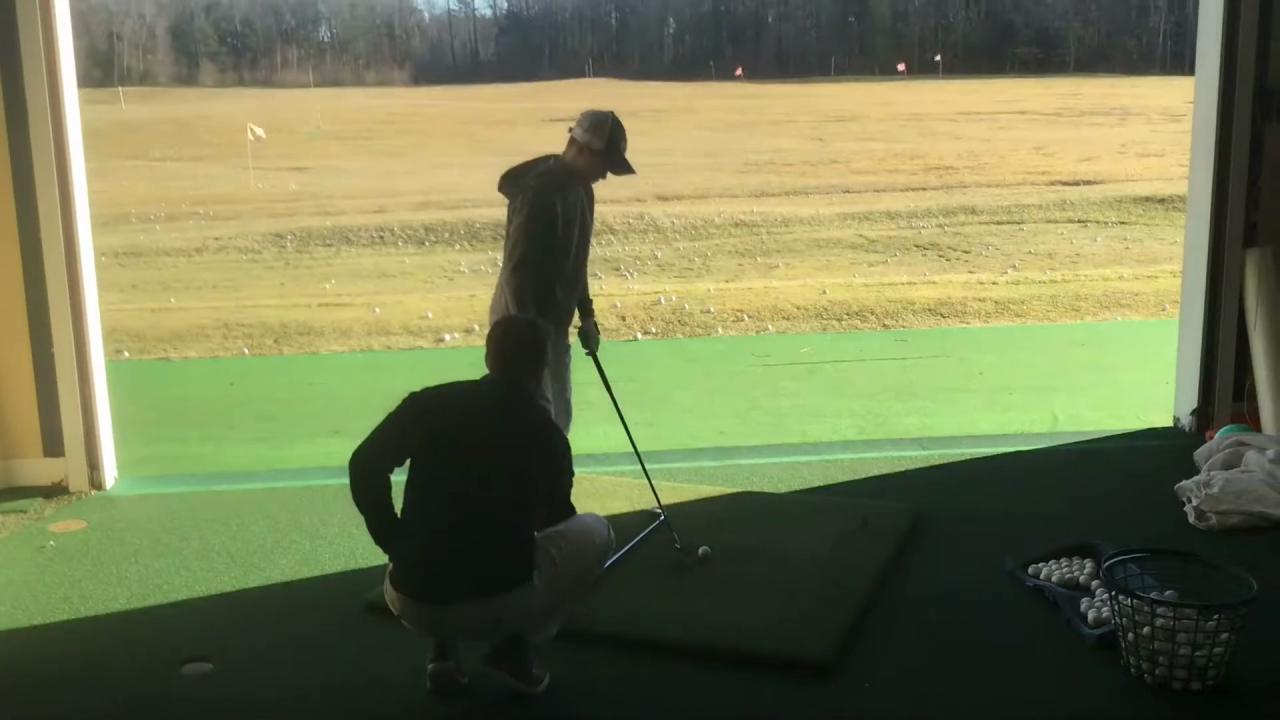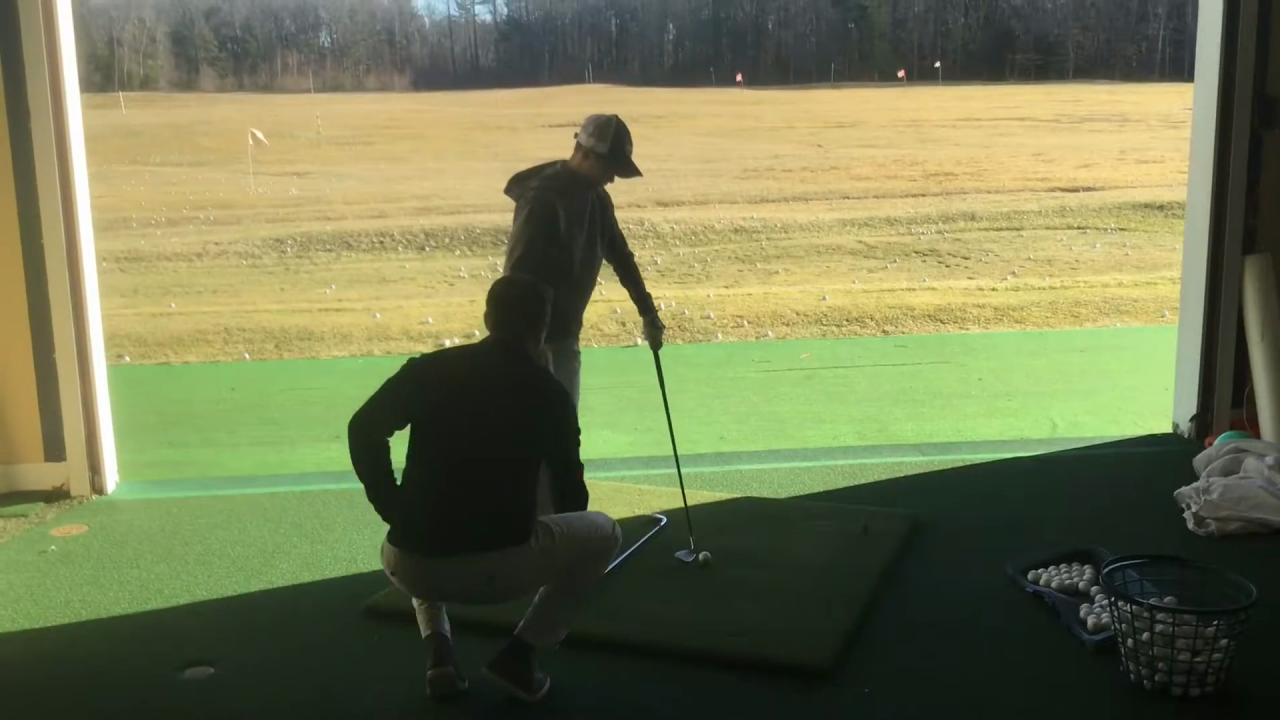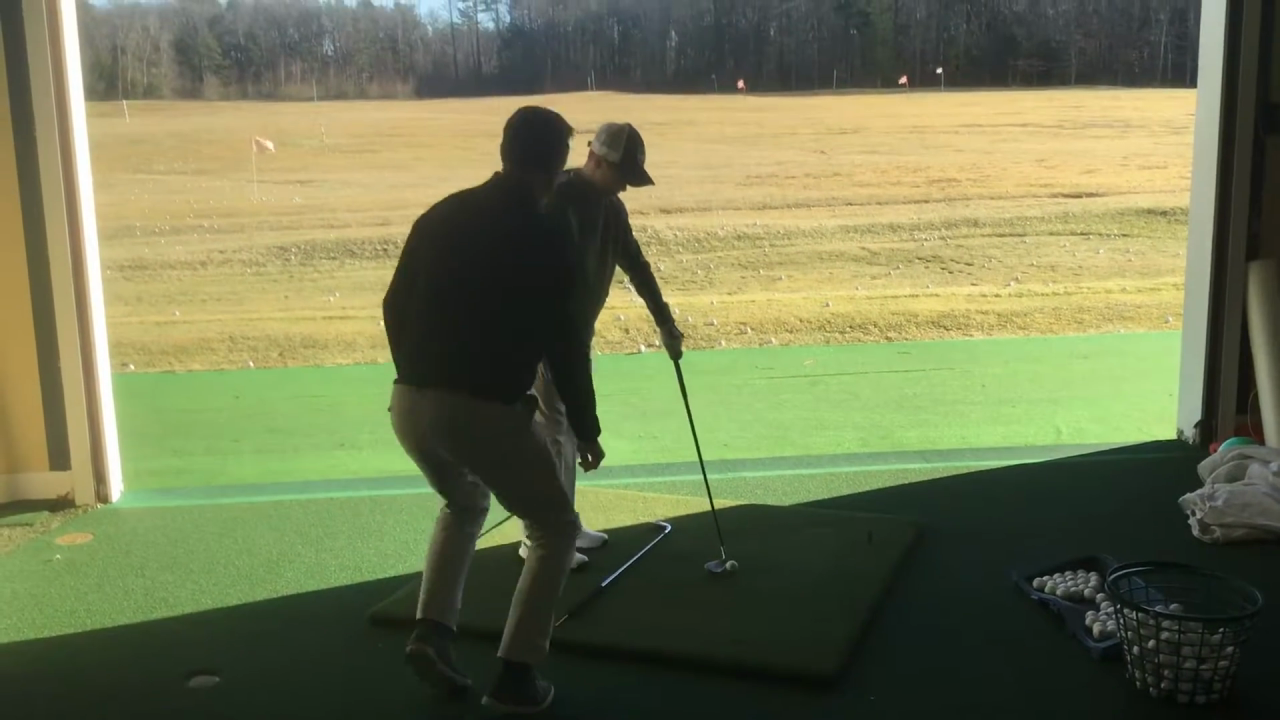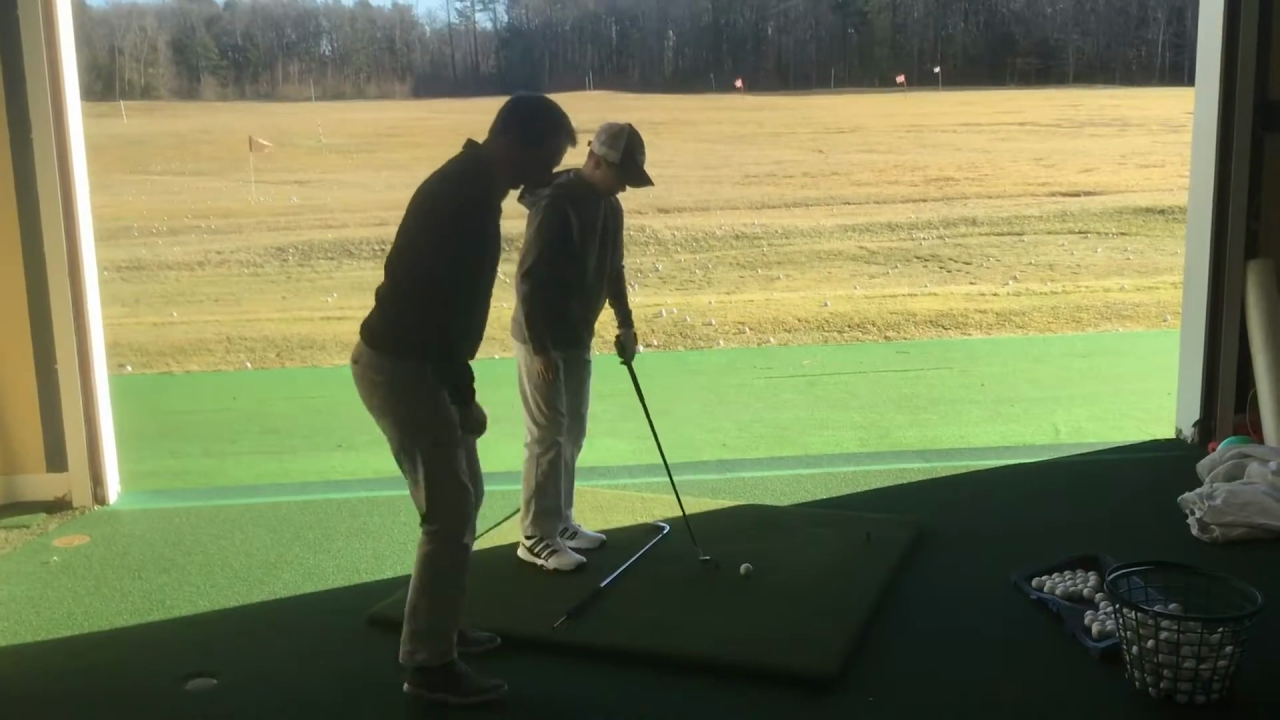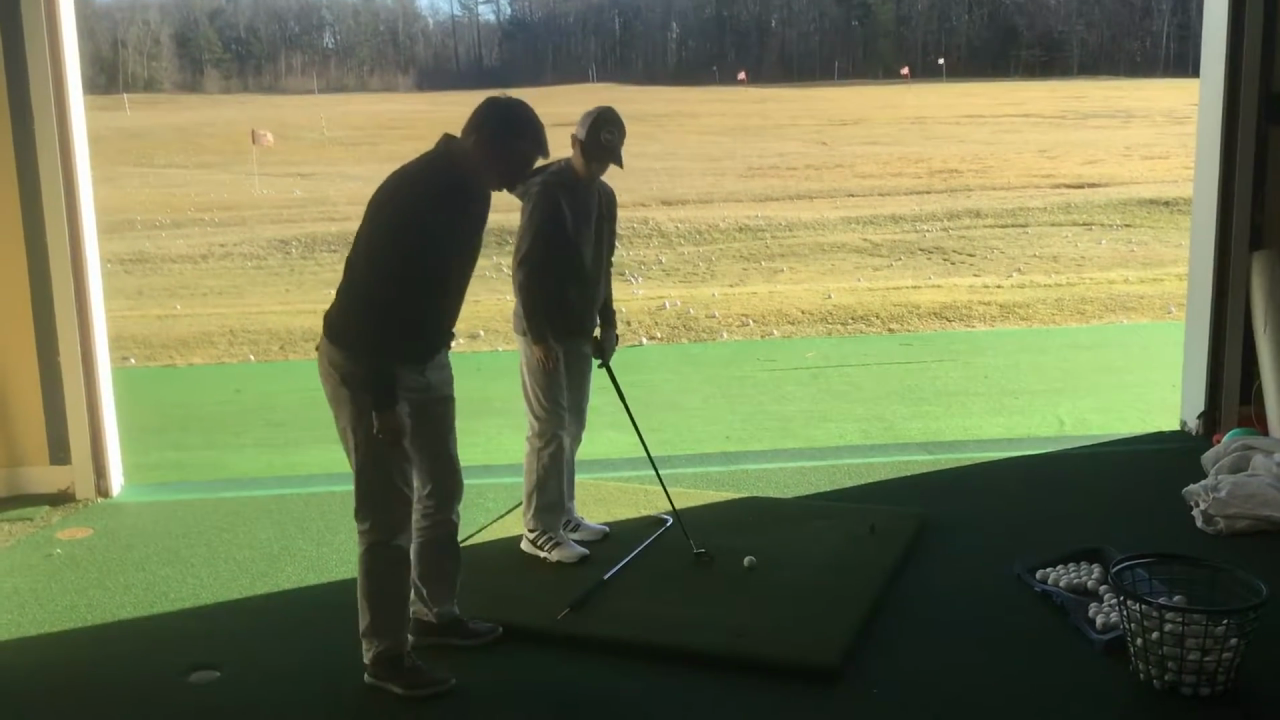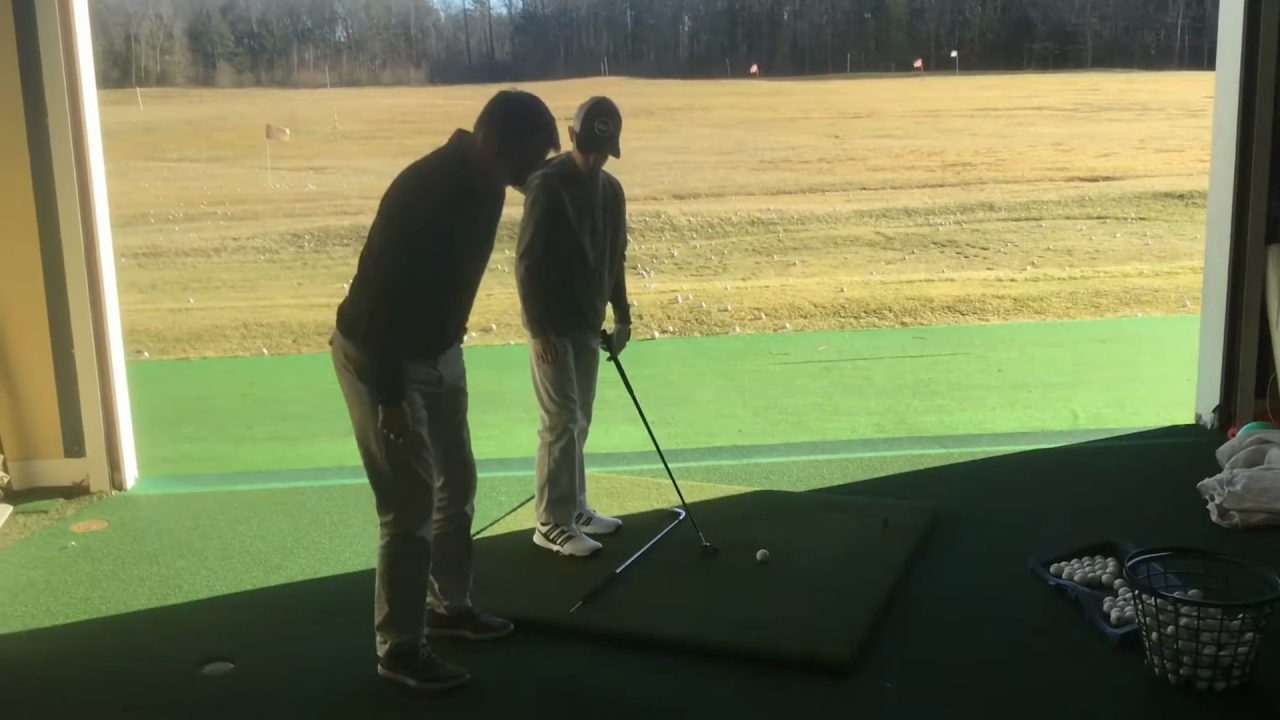
dt=0.5s
person 1, frame 1
left shoulder: (428, 404)
right shoulder: (546, 433)
left elbow: (365, 467)
right elbow: (557, 518)
left wrist: (397, 548)
left hip: (412, 604)
right hip: (504, 603)
right knee: (597, 531)
left ankle: (443, 647)
right ankle: (515, 645)
person 1, frame 2
left shoulder: (428, 369)
right shoulder: (548, 394)
left elbow: (363, 432)
right elbow: (568, 483)
left wrist: (396, 515)
left hip: (411, 566)
right hip: (499, 565)
right knee: (603, 533)
left ankle: (438, 651)
right ankle: (519, 655)
person 1, frame 3
left shoulder: (440, 215)
right shoulder: (542, 240)
left elbow: (396, 304)
right elbow: (562, 344)
right wrist: (586, 430)
left hip: (411, 403)
right hip: (485, 409)
left knee: (463, 506)
right knee: (556, 526)
left ankle: (431, 635)
person 1, frame 4
left shoulder: (467, 185)
right shoulder: (461, 199)
right elbow: (436, 303)
left wrist: (457, 383)
right wrist: (462, 396)
left hip: (415, 357)
right hip: (402, 363)
left knee: (458, 495)
right knee: (449, 510)
left ankle: (439, 628)
right ankle: (428, 664)
person 1, frame 5
left shoulder: (469, 191)
right shoulder: (409, 196)
right elbow: (367, 299)
right wrist: (383, 400)
left hip: (425, 358)
right hip: (365, 363)
left knee: (440, 486)
right knee: (388, 509)
left ankle: (433, 611)
right ankle: (383, 654)
person 1, frame 6
left shoulder: (482, 187)
right shoulder: (424, 191)
right elbow: (381, 293)
right wrist: (389, 394)
left hip: (438, 351)
right hip: (380, 355)
left knee: (455, 482)
right knee: (410, 502)
left ankle: (447, 604)
right ankle: (398, 647)
person 2, frame 1
left shoulder: (581, 191)
right shoulder: (537, 193)
right elbow: (516, 271)
left wrist: (587, 317)
left hip: (555, 324)
left knee: (559, 416)
person 2, frame 2
left shoulder: (596, 199)
right shoulder: (542, 198)
left elbow: (620, 256)
right elbow: (517, 273)
left wrist: (648, 313)
left hip: (565, 332)
person 2, frame 3
left shoulder: (610, 207)
right shoulder: (555, 204)
left elbow: (635, 264)
left wrist: (664, 320)
left hip: (577, 335)
left knee: (574, 432)
right knee: (551, 434)
right ankle: (539, 536)
person 2, frame 4
left shoulder: (608, 208)
right shoulder: (554, 205)
left elbow: (612, 269)
right elbow: (529, 280)
left wrist: (625, 324)
right wrist: (540, 347)
left hip: (577, 338)
right hip: (543, 340)
left knee: (571, 434)
right knee: (548, 436)
left ankle: (560, 522)
right ankle: (536, 537)
person 2, frame 5
left shoulder: (604, 197)
right shoulder: (546, 193)
right elbow: (525, 269)
left wrist: (607, 323)
right wrist: (539, 335)
left hip: (579, 330)
right hip: (544, 331)
left knee: (572, 427)
right knee: (549, 429)
left ankle: (563, 515)
right ankle: (539, 530)
person 2, frame 6
left shoulder: (610, 190)
right shoulder: (547, 187)
right elbow: (528, 263)
left wrist: (621, 315)
right wrist: (537, 327)
left hip: (588, 323)
right hip: (553, 325)
left knee: (579, 420)
right knee: (560, 422)
left ankle: (574, 508)
right ankle: (552, 523)
